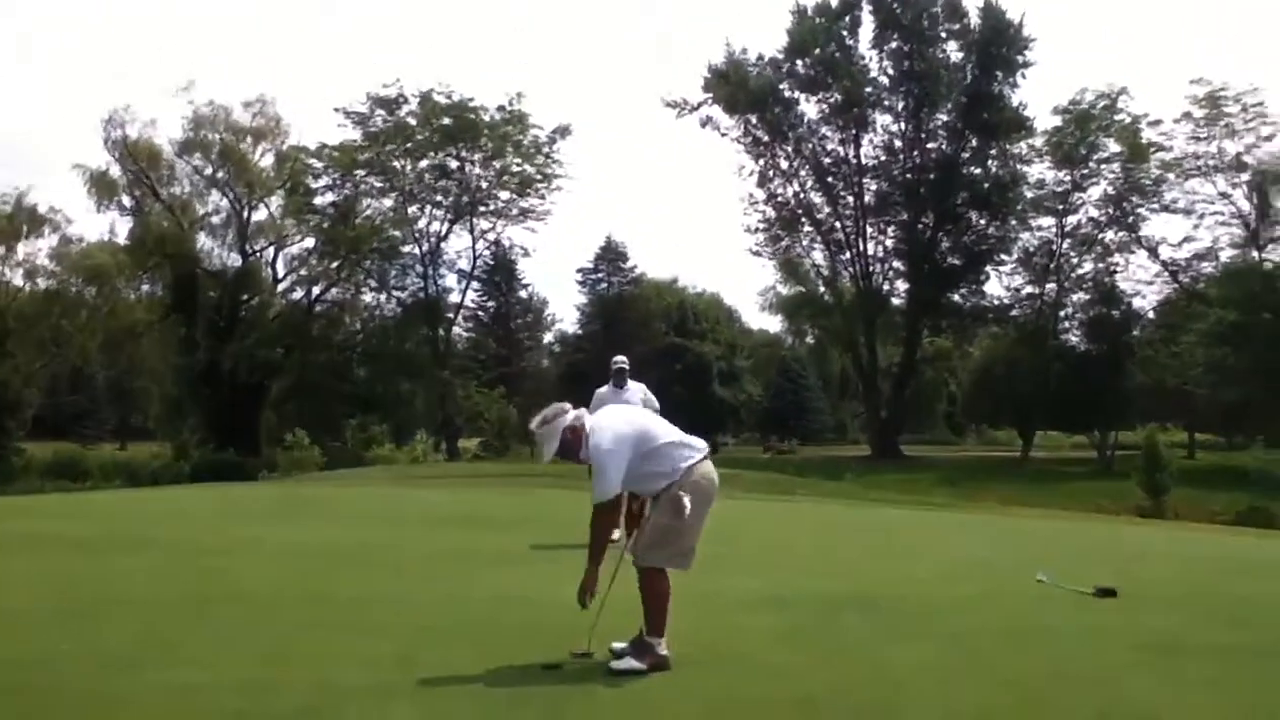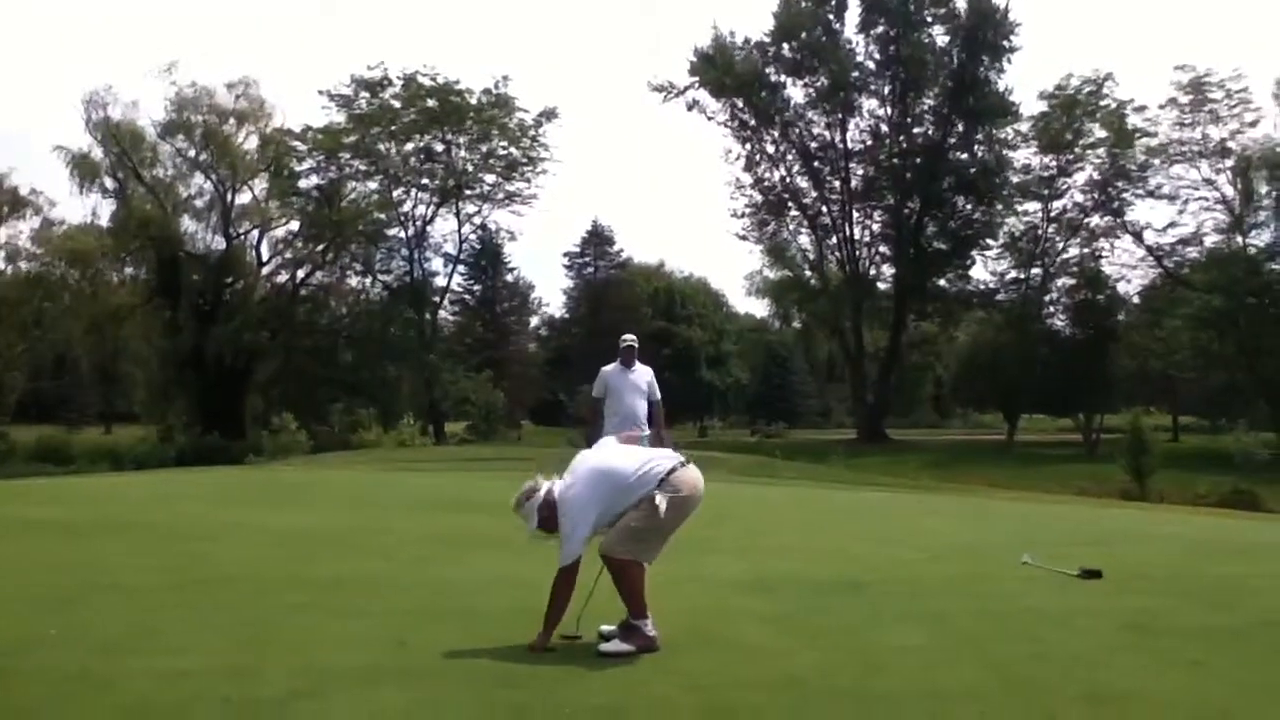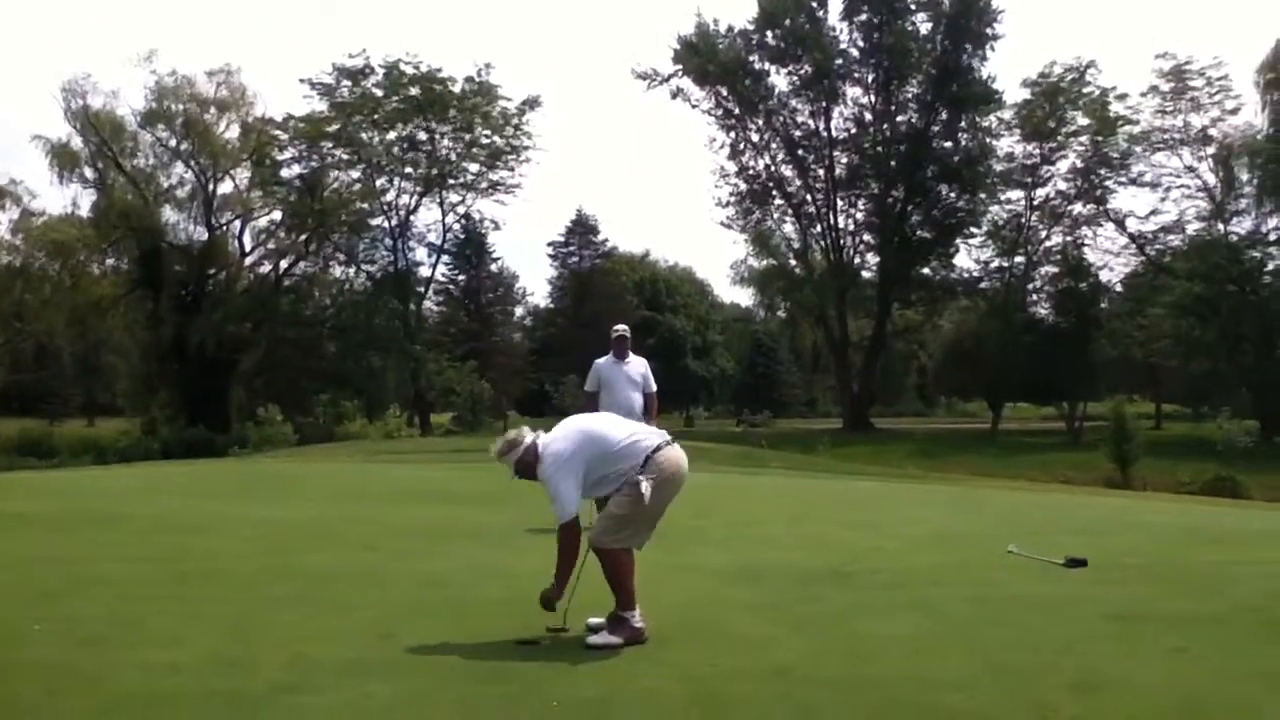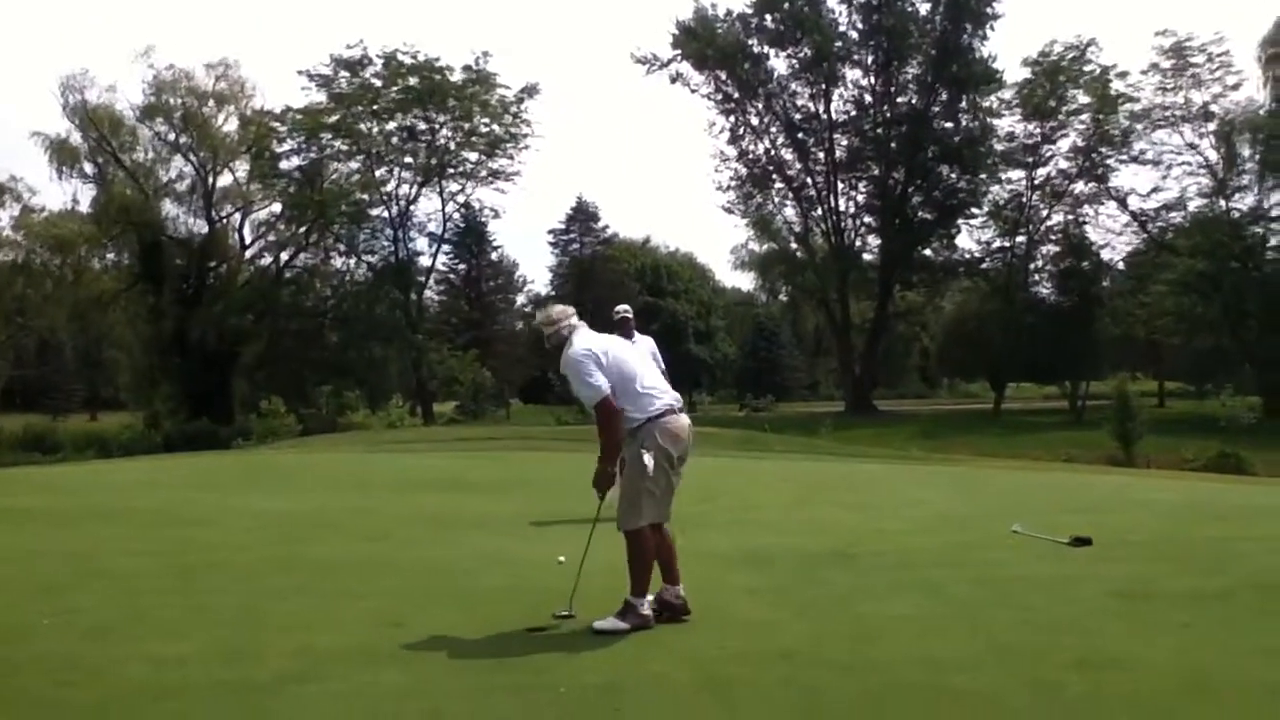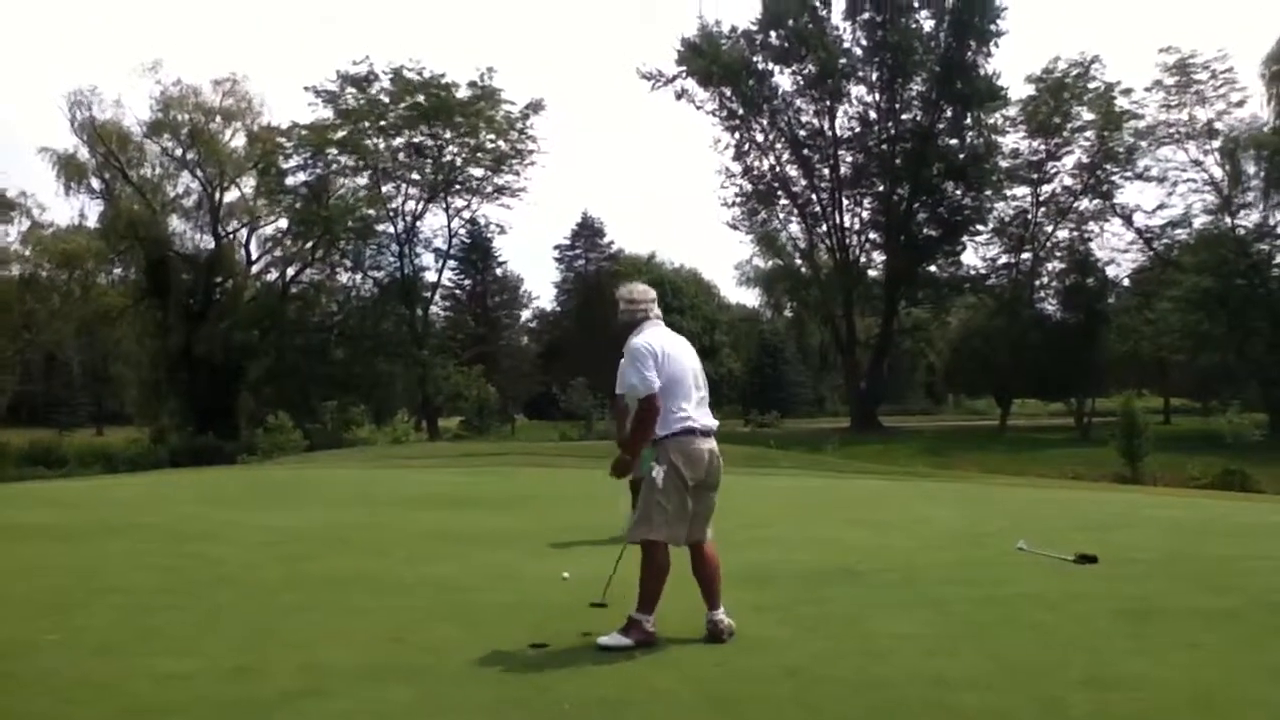
dt=0.4s
person 1, frame 1
left shoulder: (602, 443)
right shoulder: (604, 420)
left elbow: (605, 511)
left wrist: (592, 569)
left hip: (690, 479)
right hip: (679, 478)
left knee: (652, 559)
right knee: (644, 555)
left ankle: (655, 648)
right ankle: (650, 636)
person 1, frame 2
left shoulder: (572, 506)
right shoulder: (581, 464)
left elbow: (566, 576)
right elbow: (632, 436)
left wrist: (545, 634)
left hip: (676, 486)
right hip: (684, 474)
left knee: (615, 552)
right knee: (626, 549)
left ankle: (642, 630)
right ankle: (637, 622)
person 1, frame 3
left shoulder: (553, 466)
right shoulder: (560, 435)
left elbow: (569, 531)
right elbow: (615, 424)
left wrist: (557, 588)
left hip: (658, 467)
right hip: (669, 455)
left knee: (605, 541)
right knee: (615, 537)
left ankle: (630, 622)
right ankle: (625, 613)
person 1, frame 4
left shoulder: (576, 355)
right shoulder: (605, 342)
left elbow: (608, 411)
left wrist: (606, 465)
right wrist: (613, 457)
left hip: (655, 432)
right hip: (674, 422)
left knee: (636, 522)
right knee: (652, 520)
left ankle: (638, 608)
right ankle: (672, 595)
person 1, frame 5
left shoulder: (640, 345)
right shoulder: (679, 341)
left elbow: (650, 406)
left wrist: (627, 454)
left hip: (676, 448)
right hip: (705, 444)
left knee: (653, 536)
right knee: (699, 538)
left ankle: (642, 624)
right ankle: (717, 618)
